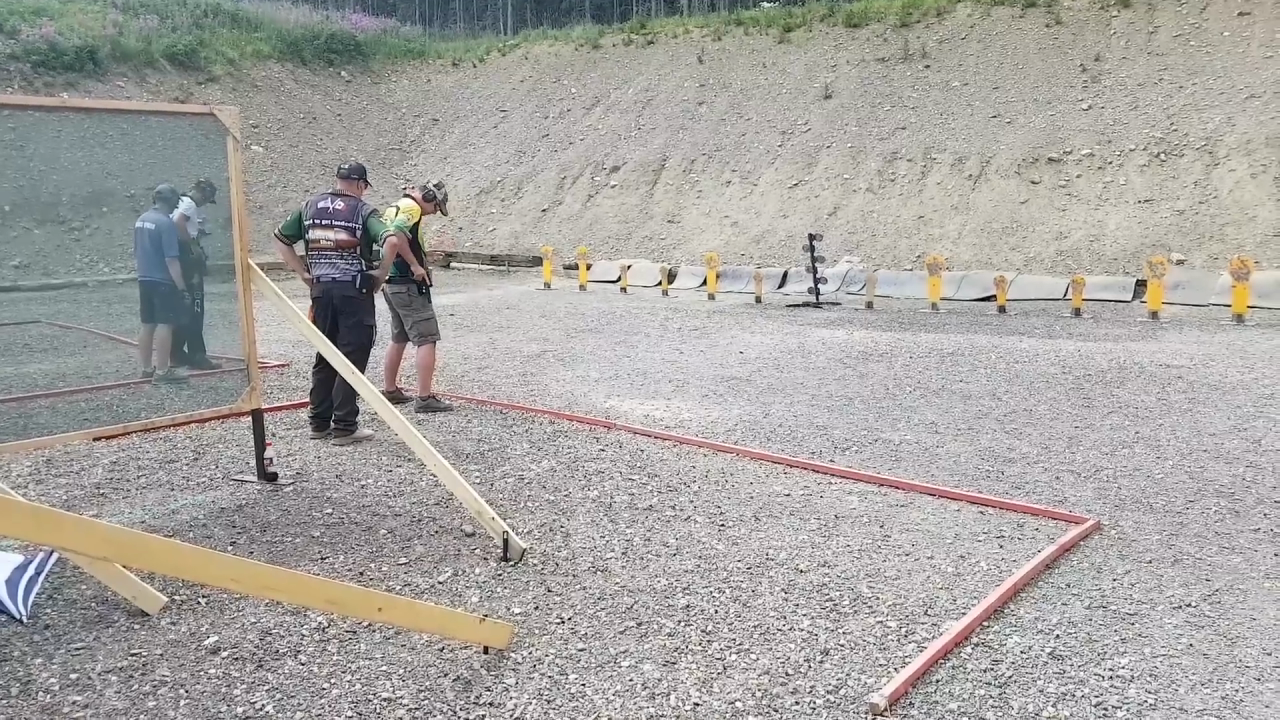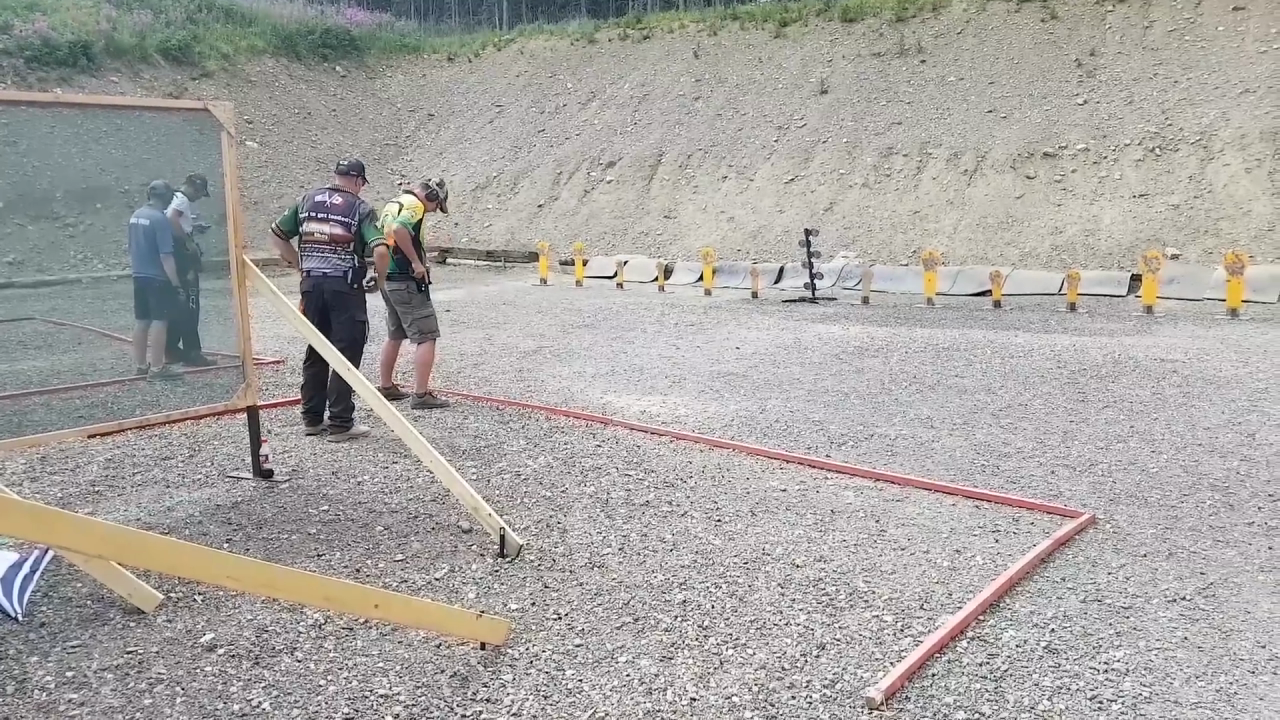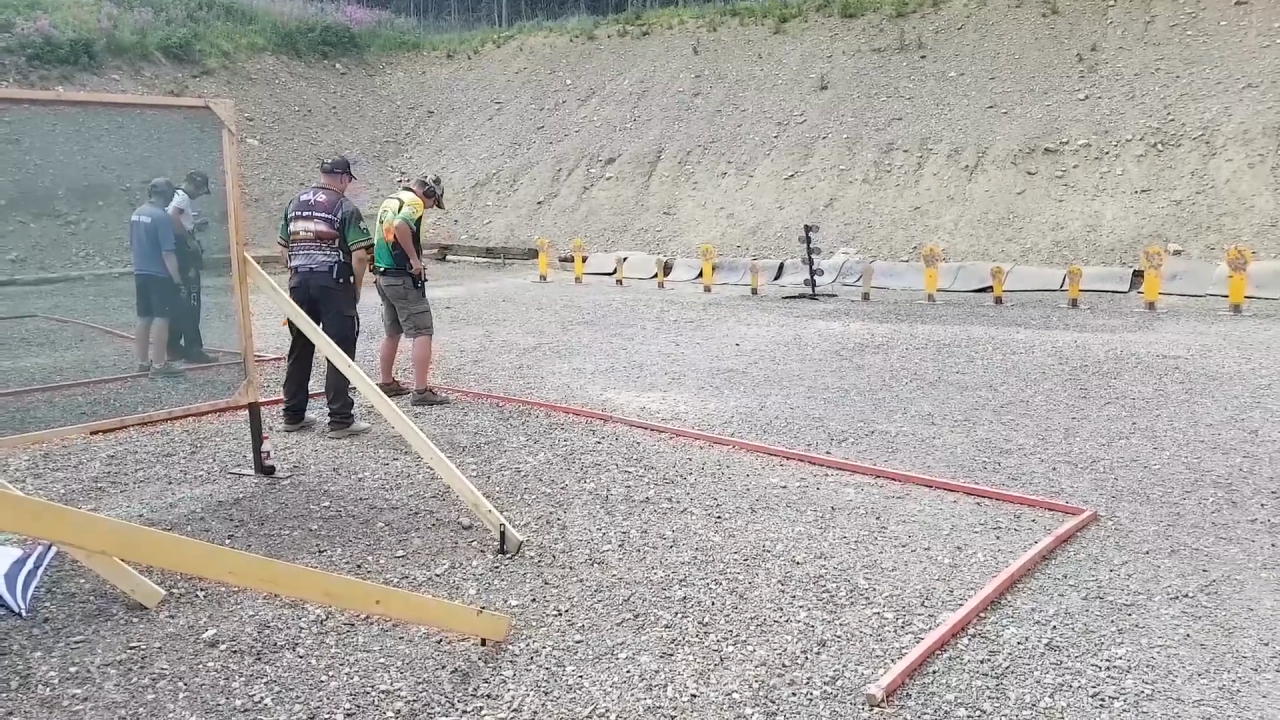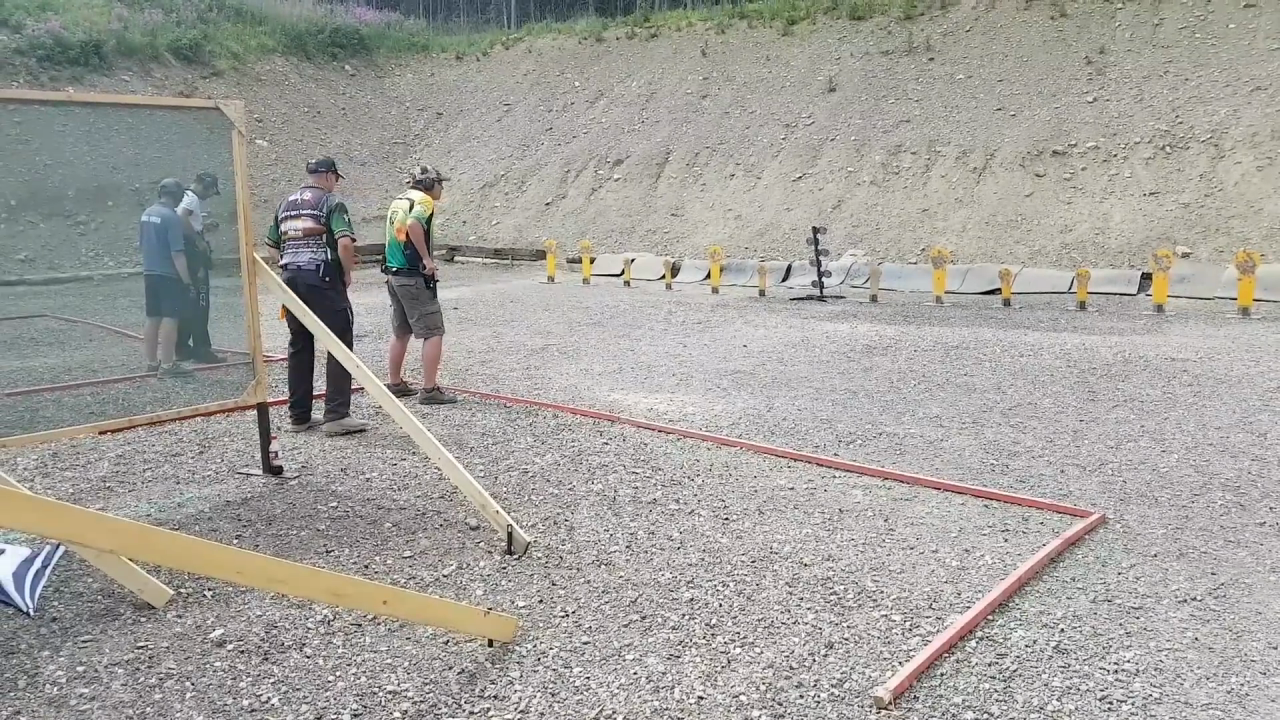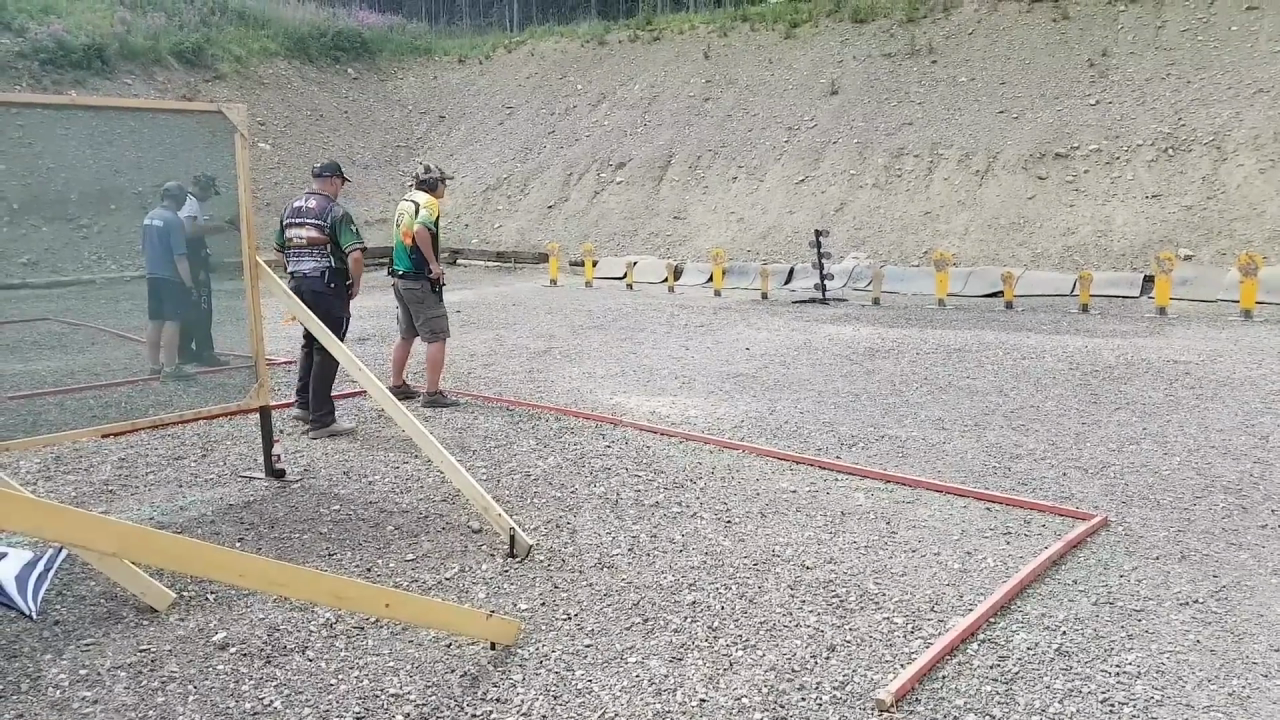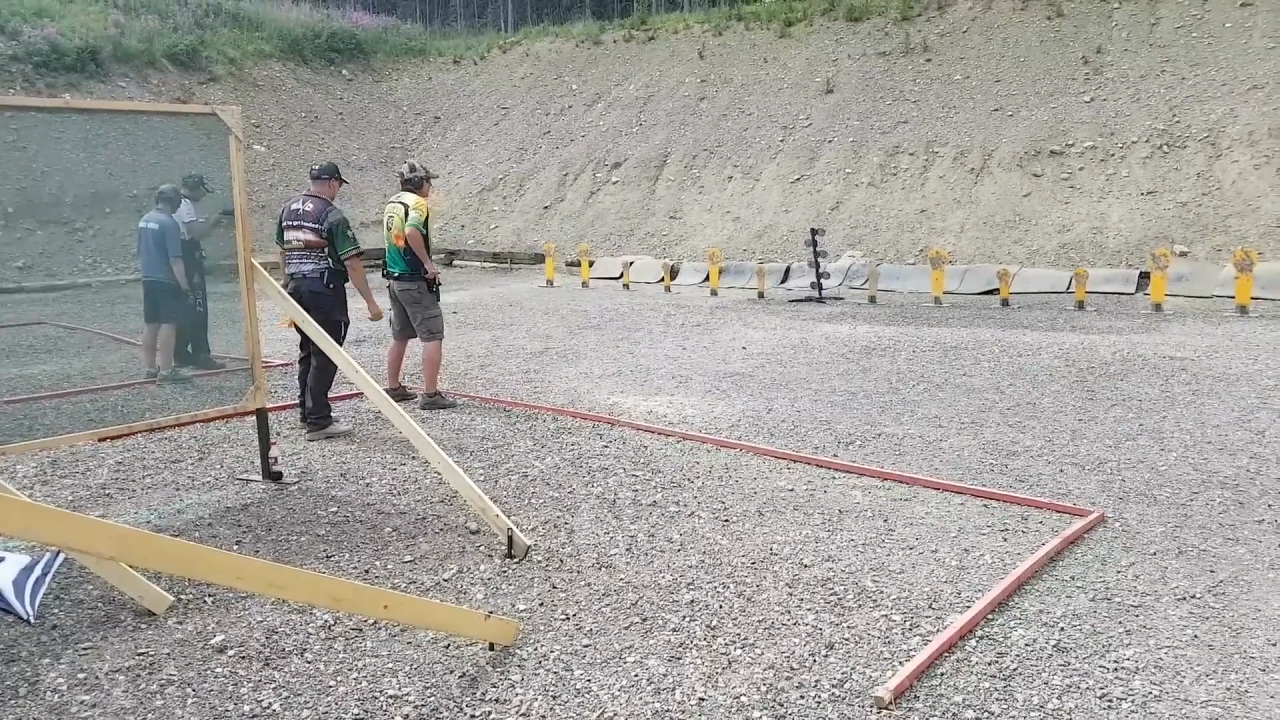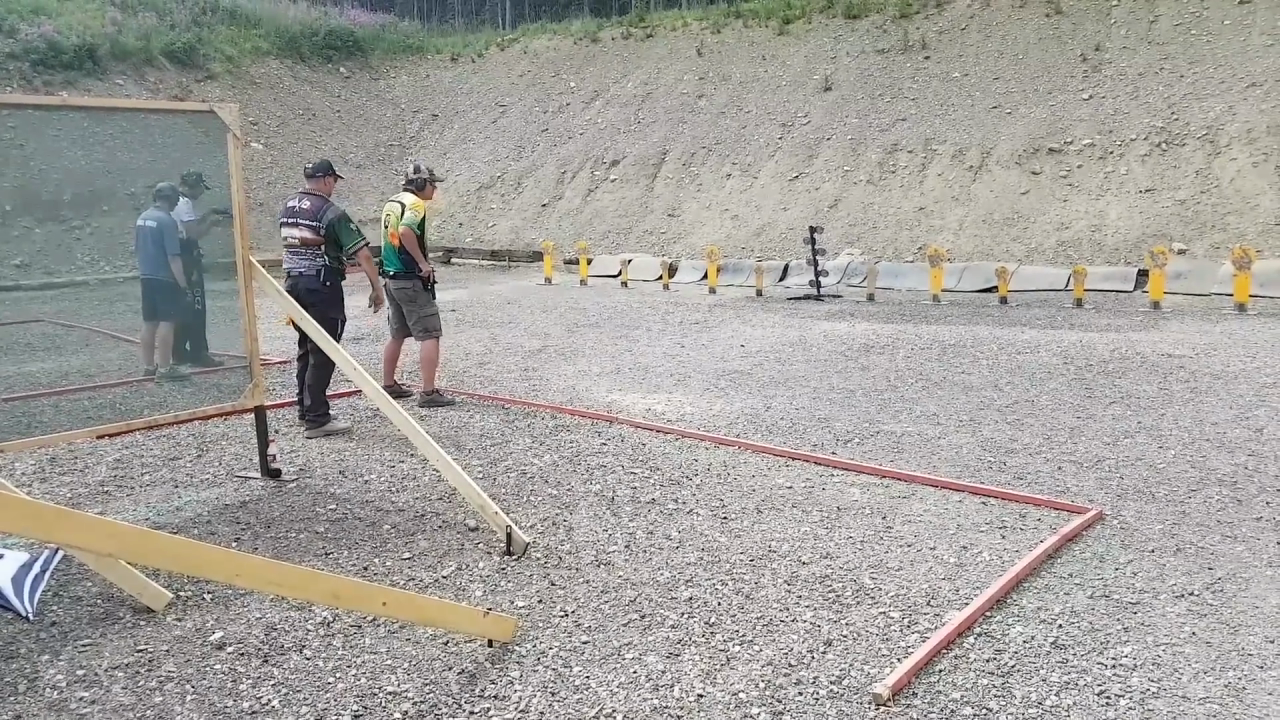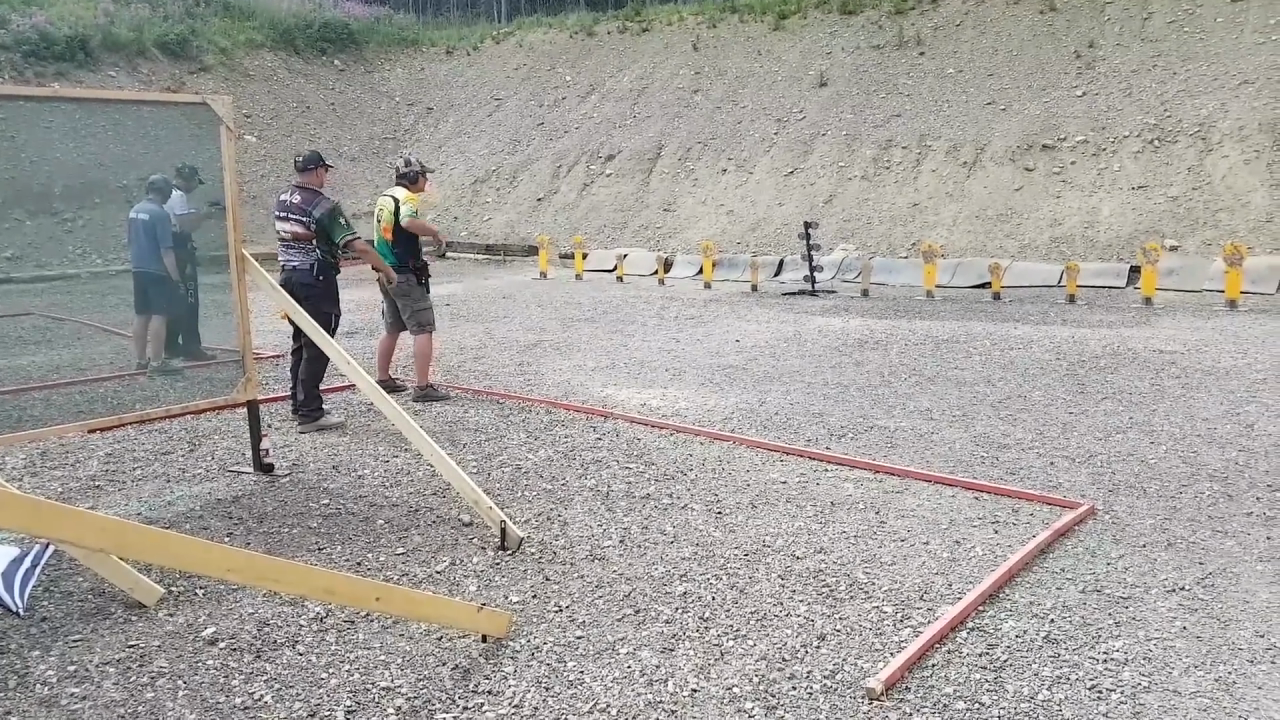
dt=0.4s
person 1, frame 1
left shoulder: (309, 206)
right shoulder: (363, 210)
left elbow: (281, 239)
right elbow: (392, 240)
left wrist: (303, 273)
right wrist: (381, 273)
left hip: (321, 289)
right hip: (354, 290)
left knee: (325, 356)
right knee: (352, 357)
left ankle: (319, 422)
right ankle: (344, 427)
person 1, frame 2
left shoulder: (306, 200)
right shoulder: (360, 208)
left elbow: (277, 234)
right elbow: (380, 250)
left wrist: (300, 265)
right wrist: (379, 280)
left hip: (311, 284)
right hip: (345, 286)
left knee: (315, 351)
right knee: (346, 354)
left ankle: (312, 418)
right ankle: (340, 423)
person 1, frame 3
left shoulder: (295, 202)
right shoulder: (345, 207)
left elbow: (285, 248)
right elbow: (359, 255)
right wrist: (357, 287)
left hip: (299, 281)
right hip: (333, 283)
left knee: (300, 348)
right knee: (340, 351)
left ankle: (293, 415)
right ankle: (340, 420)
person 1, frame 4
left shoulder: (285, 204)
right shoulder: (331, 202)
left elbow: (273, 249)
right elbow: (345, 244)
right wrist: (347, 274)
left hip: (290, 279)
right hip: (322, 279)
left knee: (299, 347)
right knee: (339, 344)
left ankle: (299, 415)
right ankle: (336, 414)
person 1, frame 5
left shoulder: (291, 208)
right shoulder: (336, 211)
left elbow: (280, 250)
right elbow: (355, 256)
right wrist: (355, 283)
left hip: (298, 284)
right hip: (327, 286)
left knee: (311, 344)
right knee: (326, 352)
left ankle: (304, 404)
right ankle: (321, 421)
person 1, frame 6
left shoulder: (288, 209)
right shoulder: (332, 215)
left elbow: (282, 248)
right elbow: (352, 263)
right wrist: (370, 302)
left hip: (296, 286)
right hip: (324, 288)
left knee: (308, 352)
right knee: (324, 356)
left ankle: (308, 413)
right ankle: (318, 422)
person 1, frame 7
left shoulder: (287, 207)
right shoulder: (331, 212)
right elbow: (362, 253)
right wrist: (376, 288)
left hip: (293, 283)
right hip: (321, 285)
left knee: (306, 349)
right knee: (322, 353)
left ankle: (306, 410)
right ankle: (316, 419)
person 1, frame 8
left shoulder: (281, 198)
right shoulder: (323, 207)
right elbow: (358, 246)
right wrist: (386, 269)
left hip: (288, 276)
right hip: (316, 279)
left knee: (301, 343)
right knee: (316, 347)
left ankle: (299, 404)
right ankle: (310, 414)
person 2, frame 1
left shoulder: (395, 207)
right shoulder: (411, 208)
right elbow: (397, 236)
left wrist: (419, 256)
right wrist: (415, 265)
left hip: (392, 284)
right hip: (408, 285)
left knee: (399, 339)
right knee: (426, 340)
left ankle: (390, 390)
right ankle: (424, 398)
person 2, frame 2
left shoulder: (393, 203)
right shoulder: (414, 204)
right elbow: (399, 229)
right wrist: (416, 262)
left hip: (389, 280)
right hip: (407, 282)
left knee: (395, 336)
right knee: (426, 337)
left ankle: (386, 387)
right ankle: (421, 395)
person 2, frame 3
left shoulder: (390, 200)
right shoulder: (413, 202)
right elbow: (401, 225)
right wrist: (414, 258)
left hip: (384, 276)
right hip: (403, 278)
left knee: (392, 332)
right knee: (422, 333)
left ankle: (387, 383)
right ankle: (421, 391)
person 2, frame 4
left shoulder: (399, 200)
right shoulder: (424, 199)
right elbow: (413, 224)
right wrist: (426, 258)
left hip: (394, 275)
right hip: (415, 277)
left knee: (401, 332)
right knee: (433, 333)
left ankle: (395, 383)
right ankle: (429, 390)
person 2, frame 5
left shoulder: (405, 201)
right shoulder: (428, 202)
right elbow: (420, 229)
right wrist: (433, 263)
left hip: (400, 278)
right hip: (420, 280)
left knee: (406, 335)
right knee: (437, 337)
left ankle: (397, 385)
right ankle: (432, 394)
person 2, frame 6
left shoulder: (392, 203)
right shoulder: (417, 202)
right elbow: (412, 232)
right wrist: (427, 263)
left hip: (395, 279)
right hip: (416, 281)
left knee: (400, 336)
right knee: (433, 337)
left ankle: (394, 388)
right ankle: (431, 395)
person 2, frame 7
left shoulder: (392, 202)
right shoulder: (414, 203)
right elbow: (406, 231)
right wrist: (422, 262)
left hip: (392, 278)
right hip: (412, 280)
left knee: (397, 334)
right knee: (429, 336)
left ankle: (388, 385)
right ankle: (429, 393)
person 2, frame 8
left shoulder: (385, 196)
right shoulder: (407, 196)
right elbow: (408, 222)
left wrist: (425, 231)
right wrist: (434, 231)
right hip: (406, 274)
left knee: (392, 328)
right knee: (423, 330)
left ankle: (383, 379)
right ankle: (422, 387)
person 3, frame 1
left shoulder: (141, 220)
right shoulder: (165, 223)
left elbow: (137, 252)
right elbow: (171, 259)
right wrist: (182, 287)
left hip: (144, 280)
right hip: (163, 282)
left knee: (147, 325)
right knee: (164, 325)
left ankle: (147, 368)
right ankle: (162, 372)
person 3, frame 2
left shoulder: (135, 216)
right shoulder: (160, 219)
left elbow: (131, 248)
right elbow: (166, 255)
right wrist: (176, 283)
left hip: (139, 276)
right hip: (157, 278)
left knee: (141, 322)
right knee: (159, 322)
left ankle: (141, 365)
right ankle: (157, 369)
person 3, frame 3
left shoulder: (136, 214)
right shoulder: (161, 216)
left elbow: (133, 245)
right elbow: (167, 252)
right wrist: (178, 280)
left hip: (141, 274)
right hip: (159, 276)
left knee: (143, 318)
right knee: (161, 319)
left ankle: (143, 362)
right ankle: (159, 365)
person 3, frame 4
left shoulder: (146, 214)
right shoulder: (171, 217)
left elbow: (142, 245)
right elbow: (177, 253)
right wrist: (187, 280)
left hip: (150, 274)
right hip: (168, 276)
left knee: (152, 318)
right knee: (169, 319)
left ankle: (151, 362)
right ankle: (167, 366)
person 3, frame 5
left shoulder: (149, 217)
right shoulder: (174, 221)
left elbow: (144, 249)
right elbow: (179, 256)
right wrist: (189, 283)
left hip: (152, 277)
right hip: (171, 279)
left knee: (154, 322)
right knee: (171, 322)
left ankle: (154, 366)
right ankle: (169, 369)
person 3, frame 6
left shoulder: (144, 220)
right shoulder: (169, 223)
left elbow: (139, 252)
right elbow: (175, 259)
right wrist: (185, 286)
left hip: (148, 280)
right hip: (166, 282)
left knee: (150, 325)
right knee: (168, 325)
left ankle: (151, 369)
right ankle: (166, 372)
person 3, frame 7
left shoulder: (141, 218)
right shoulder: (167, 221)
left elbow: (138, 250)
right elbow: (173, 257)
right wrist: (183, 283)
left hip: (146, 278)
right hip: (164, 280)
left knee: (149, 323)
right knee: (166, 323)
left ankle: (149, 366)
right ankle: (164, 369)
person 3, frame 8
left shoulder: (134, 211)
right shoulder: (159, 214)
left elbow: (130, 242)
right elbow: (166, 250)
right wrist: (176, 277)
left hip: (138, 271)
right hip: (157, 273)
left knee: (141, 316)
right knee: (158, 316)
left ankle: (141, 360)
right ankle: (156, 363)
person 4, frame 1
left shoulder: (180, 202)
right shoulder: (189, 204)
left elbow: (177, 226)
right elbow: (178, 223)
right wrist: (194, 245)
left hip: (177, 261)
right hip: (187, 260)
right knee: (194, 309)
left ankle: (177, 353)
right ankle: (197, 356)
person 4, frame 2
left shoulder: (175, 199)
right shoulder: (182, 200)
right elbow: (171, 220)
left wrist: (193, 228)
right wrist: (189, 242)
left hip: (174, 257)
right hip: (182, 256)
left knee: (176, 305)
right knee: (189, 305)
left ankle: (172, 350)
right ankle: (192, 353)
person 4, frame 3
left shoulder: (175, 196)
right shoulder: (182, 198)
right elbow: (172, 218)
left wrist: (194, 224)
right wrist: (190, 239)
left hip: (176, 255)
right hip: (184, 254)
left knee: (178, 303)
right knee: (190, 303)
left ankle: (174, 347)
right ankle: (193, 350)
person 4, frame 4
left shoulder: (185, 197)
right shoulder: (192, 199)
right elbow: (181, 220)
left wrist: (202, 227)
right wrist: (199, 240)
left hip: (185, 257)
right hip: (193, 256)
right knee: (199, 303)
left ankle: (182, 347)
right ankle: (201, 350)
person 4, frame 5
left shoulder: (186, 201)
right shoulder: (191, 202)
right elbow: (192, 229)
left wrist: (215, 227)
right wrist: (217, 227)
left hip: (188, 261)
right hip: (194, 261)
left knee: (188, 308)
right knee: (201, 307)
left ankle: (185, 351)
right ankle: (204, 353)
person 4, frame 6
left shoulder: (178, 205)
right shoulder: (185, 206)
right elbow: (198, 234)
left wrist: (212, 222)
right wrist: (214, 222)
left hip: (182, 264)
right hip: (189, 264)
right knee: (197, 310)
left ankle: (181, 354)
right ankle: (201, 356)
person 4, frame 7
left shoulder: (175, 203)
right shoulder: (184, 203)
right elbow: (194, 233)
left wrist: (207, 216)
right wrist: (211, 222)
left hip: (180, 261)
right hip: (188, 262)
right knee: (195, 308)
left ankle: (179, 352)
right ankle: (199, 354)
person 4, frame 8
left shoulder: (168, 195)
right shoulder: (179, 196)
right elbow: (187, 227)
left wrist: (201, 214)
right wrist: (204, 215)
left hip: (172, 254)
right hip: (181, 255)
left knee: (175, 302)
right knee: (188, 302)
left ankle: (171, 346)
right ankle: (191, 348)
